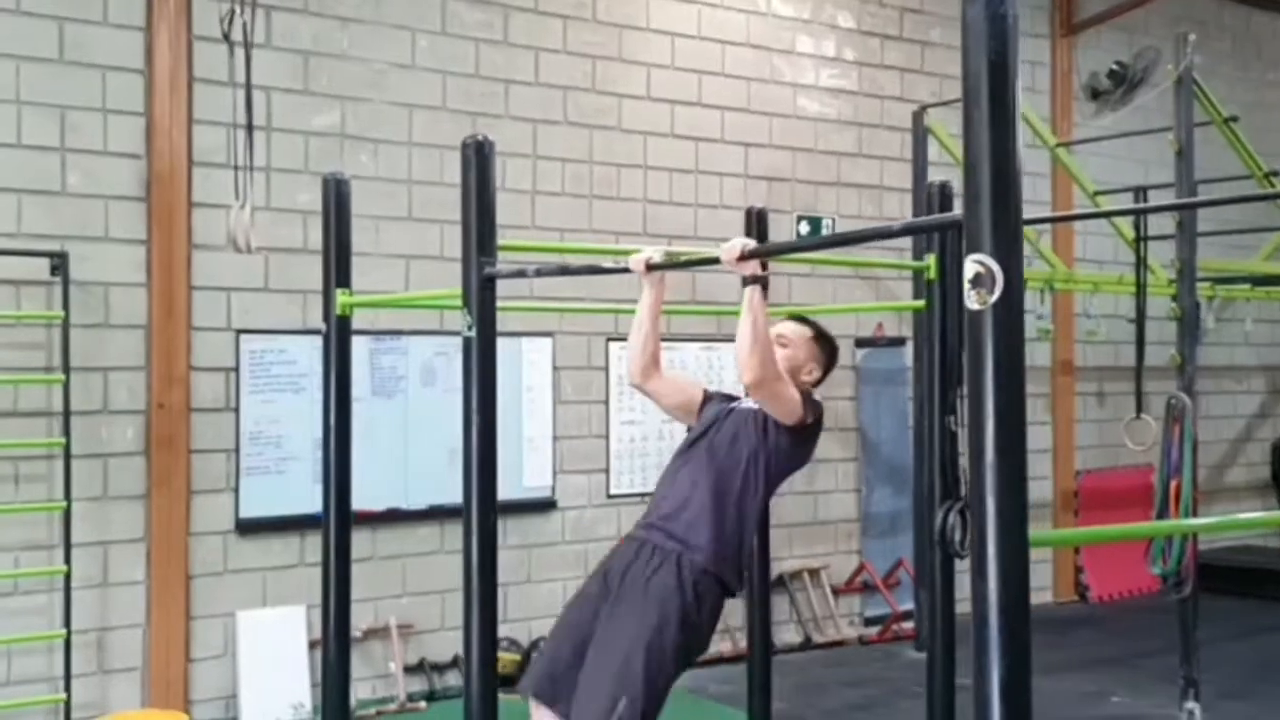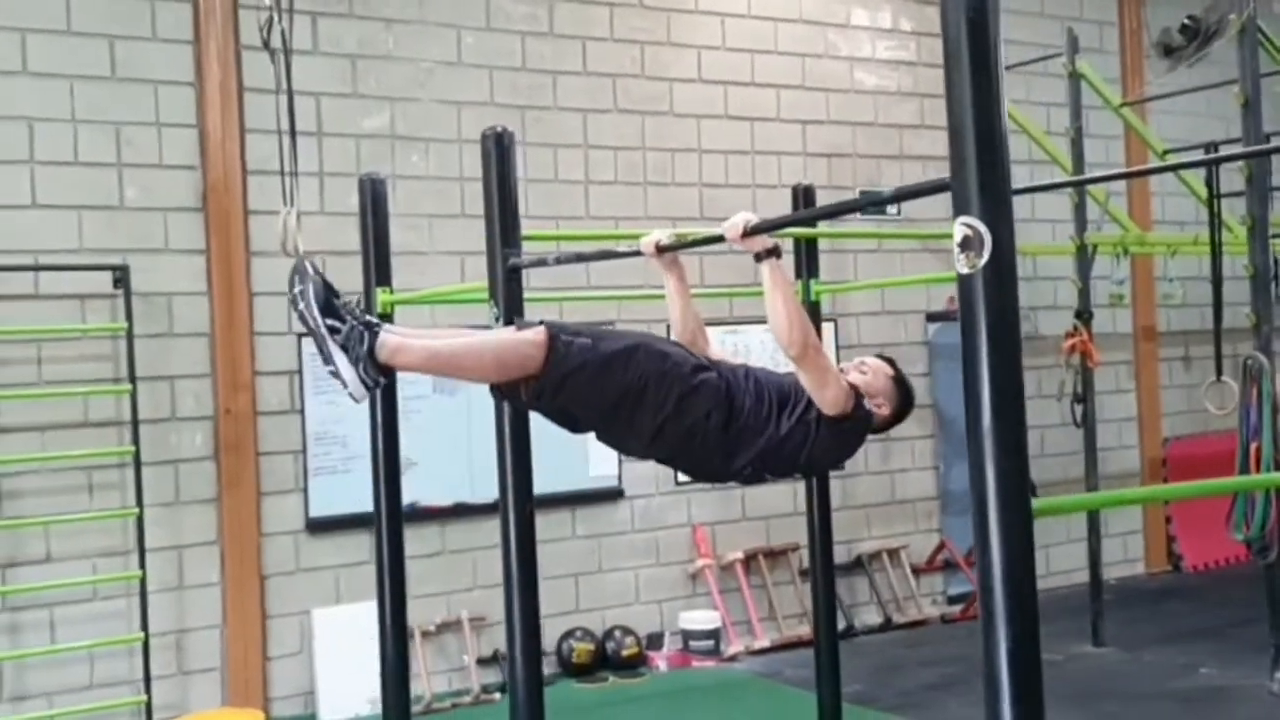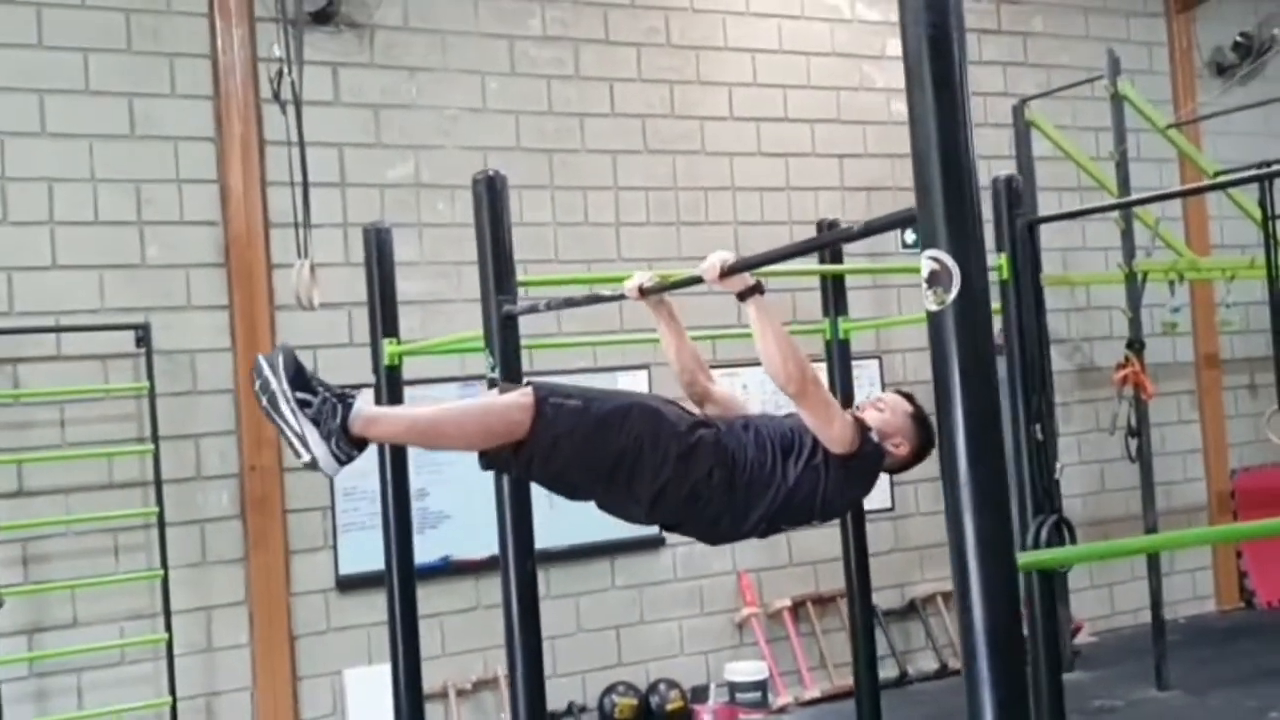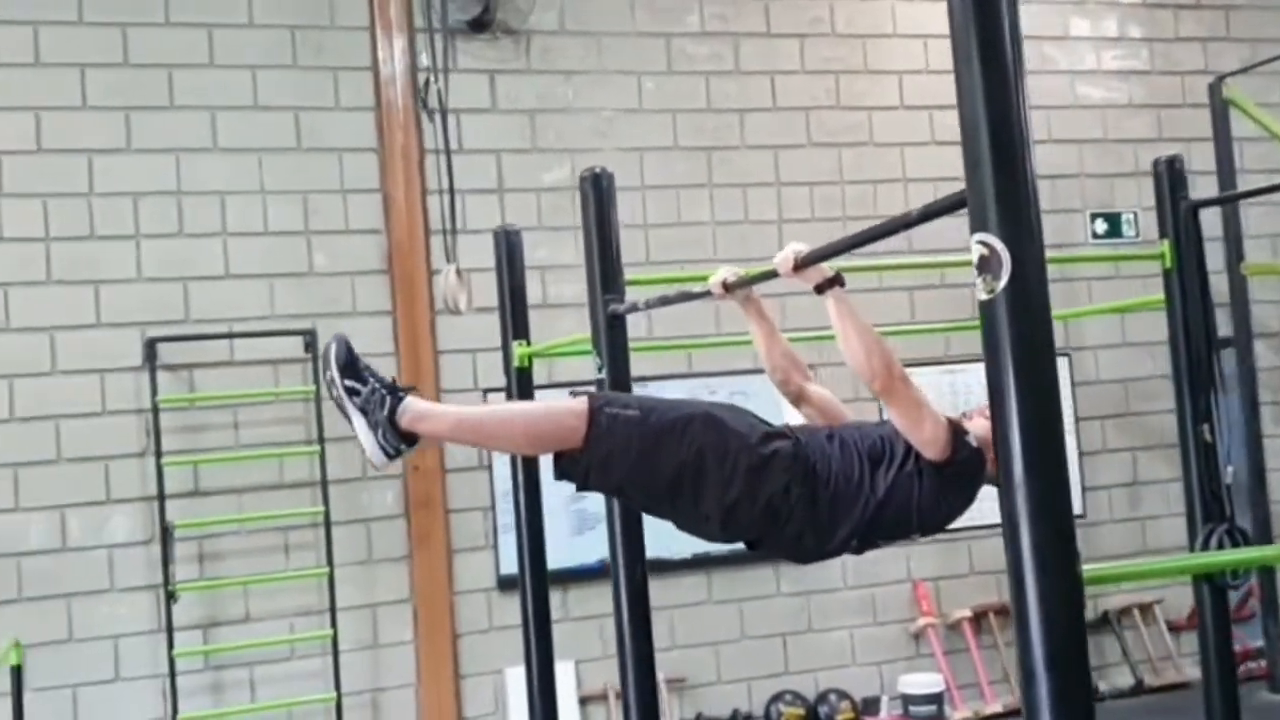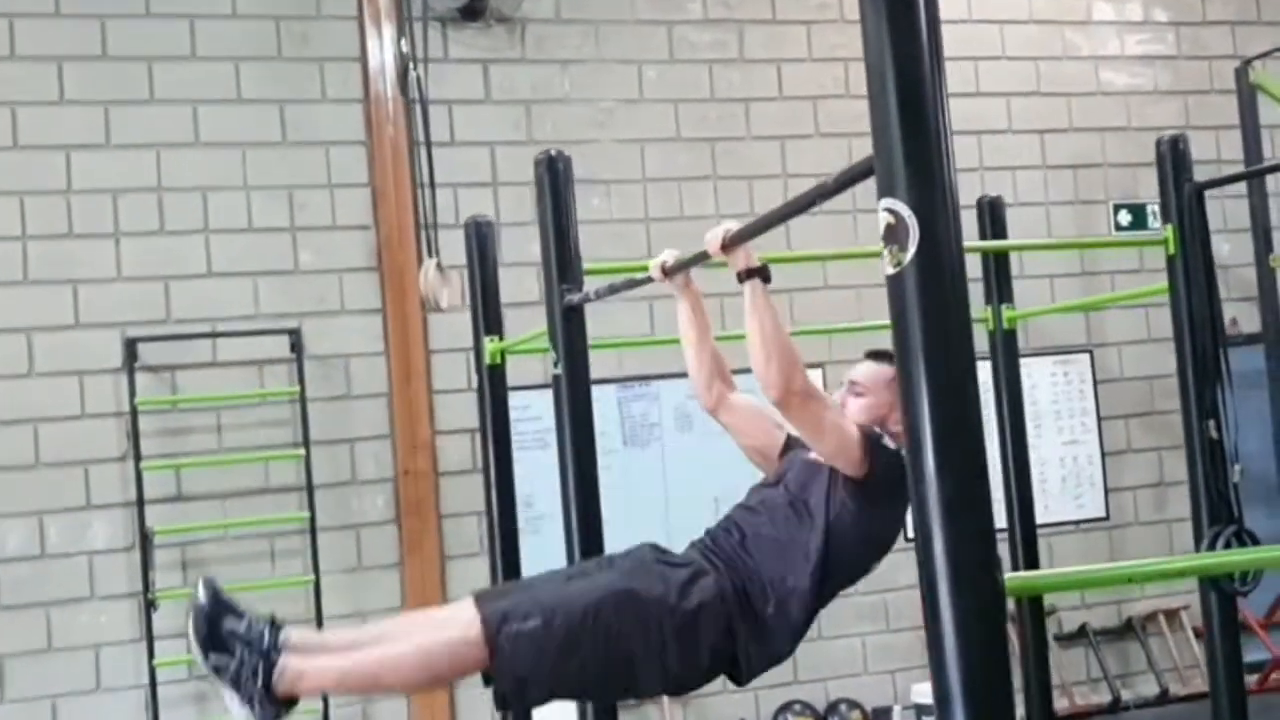
dt=1s
person 1, frame 1
left shoulder: (798, 417)
right shoulder: (722, 408)
left elbow: (755, 375)
right elbow: (644, 373)
left wrist: (752, 282)
right wrist: (652, 285)
left hip: (686, 575)
right hip: (640, 552)
person 1, frame 2
left shoulder: (839, 419)
right shoulder: (788, 401)
left elbow: (800, 347)
right elbow: (694, 347)
left wrist: (766, 254)
right wrist: (672, 268)
left hip: (698, 408)
right hip: (684, 400)
left knee: (540, 346)
right knee: (528, 352)
left ankle: (373, 349)
right ankle: (371, 343)
person 1, frame 3
left shoulder: (849, 459)
right shoulder: (791, 445)
left elbow: (797, 383)
right elbow: (701, 389)
left wrist: (748, 293)
right wrist: (661, 309)
left hip: (696, 469)
right hip: (683, 464)
left knee: (523, 409)
right knee: (512, 416)
left ankle: (350, 423)
right ankle: (348, 419)
person 1, frame 4
left shoulder: (952, 466)
right shoulder: (890, 451)
left elbow: (884, 381)
right elbow: (797, 386)
left wrist: (827, 285)
right wrist: (749, 305)
left hip: (773, 481)
right hip: (763, 481)
left knee: (579, 418)
right knee: (575, 420)
left ankle: (403, 418)
right ankle: (407, 410)
person 1, frame 5
left shoulder: (875, 473)
right shoulder: (809, 457)
left elbow: (786, 389)
right elbow: (717, 395)
left wrist: (750, 277)
right wrist: (686, 293)
left hip: (704, 611)
right hip: (682, 583)
left knee: (474, 636)
right knee: (464, 619)
right ankle: (286, 651)
